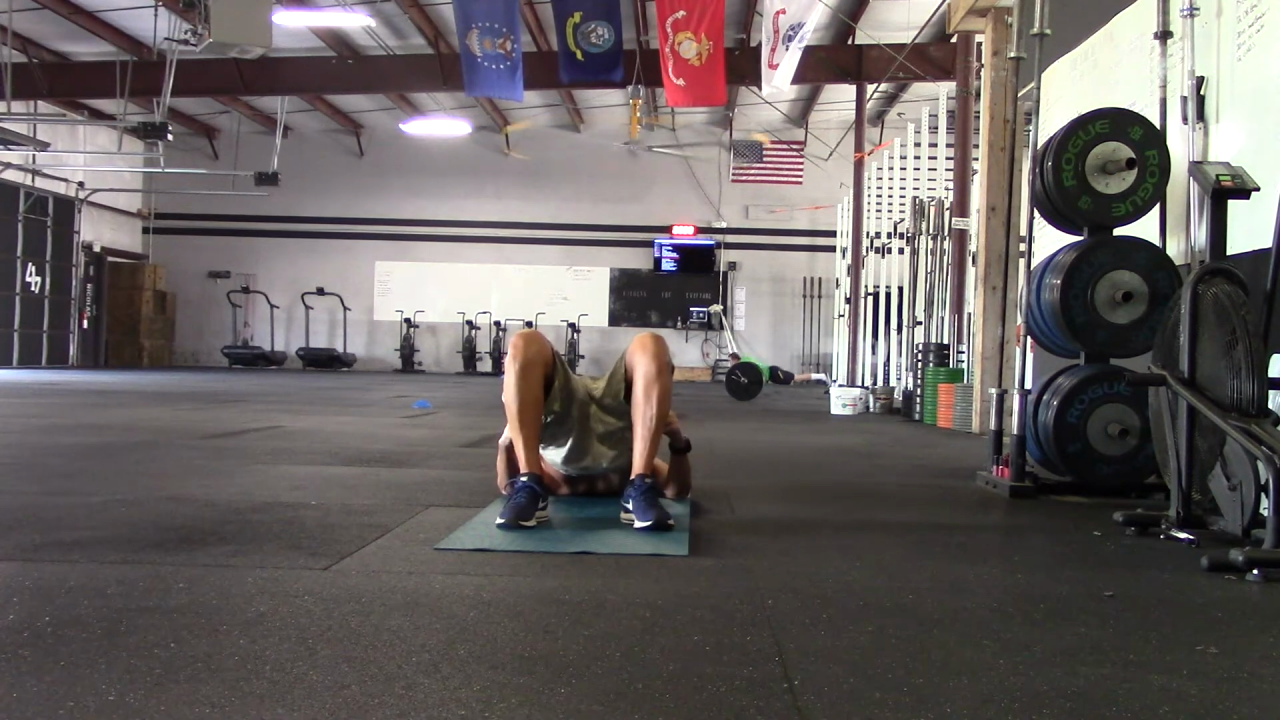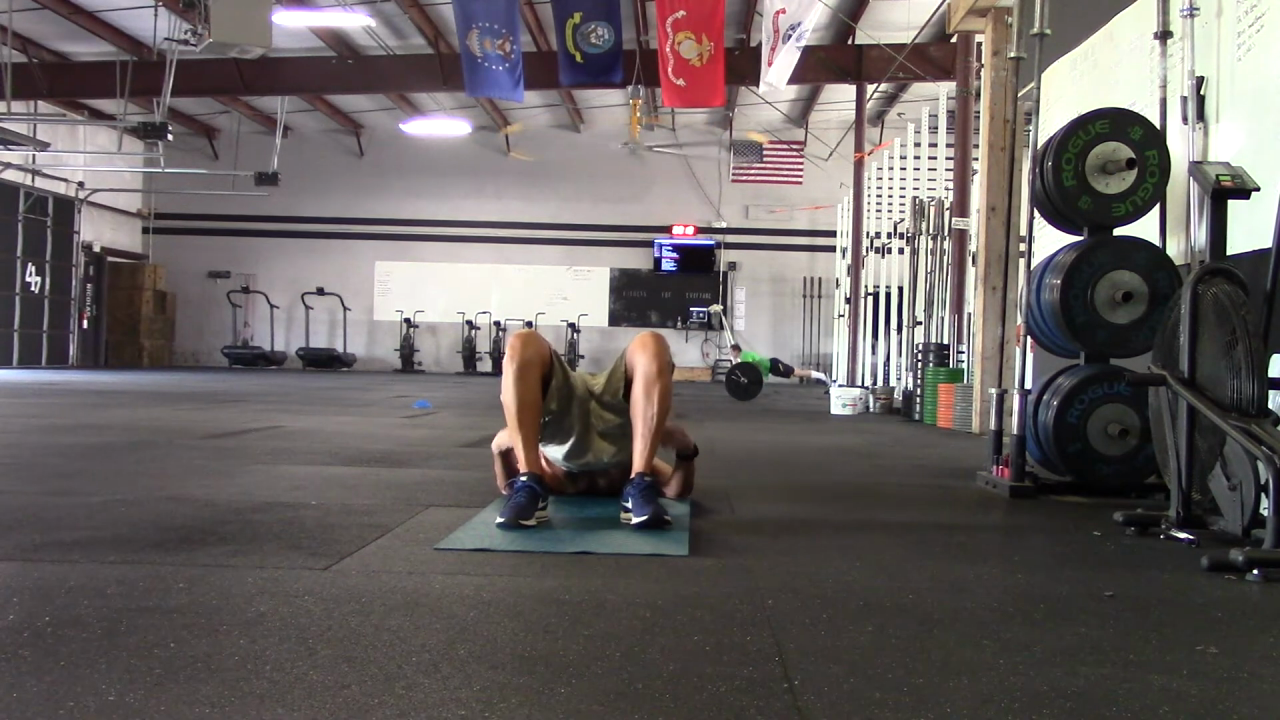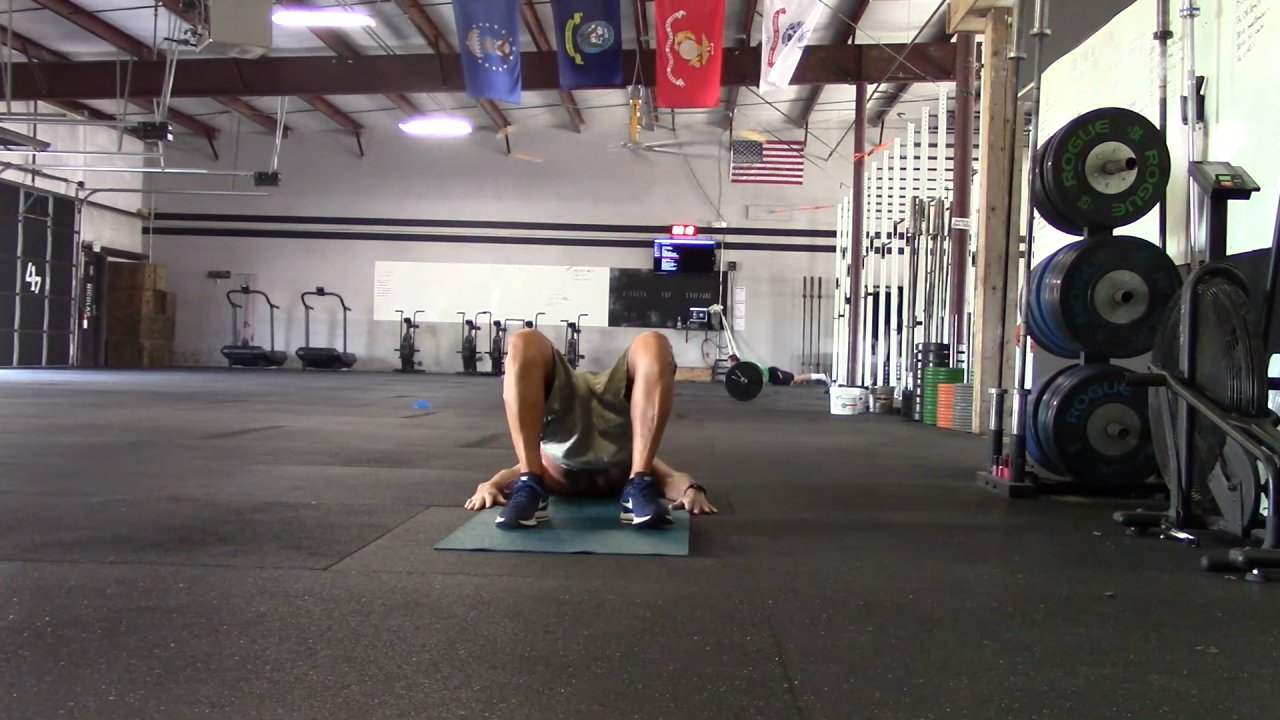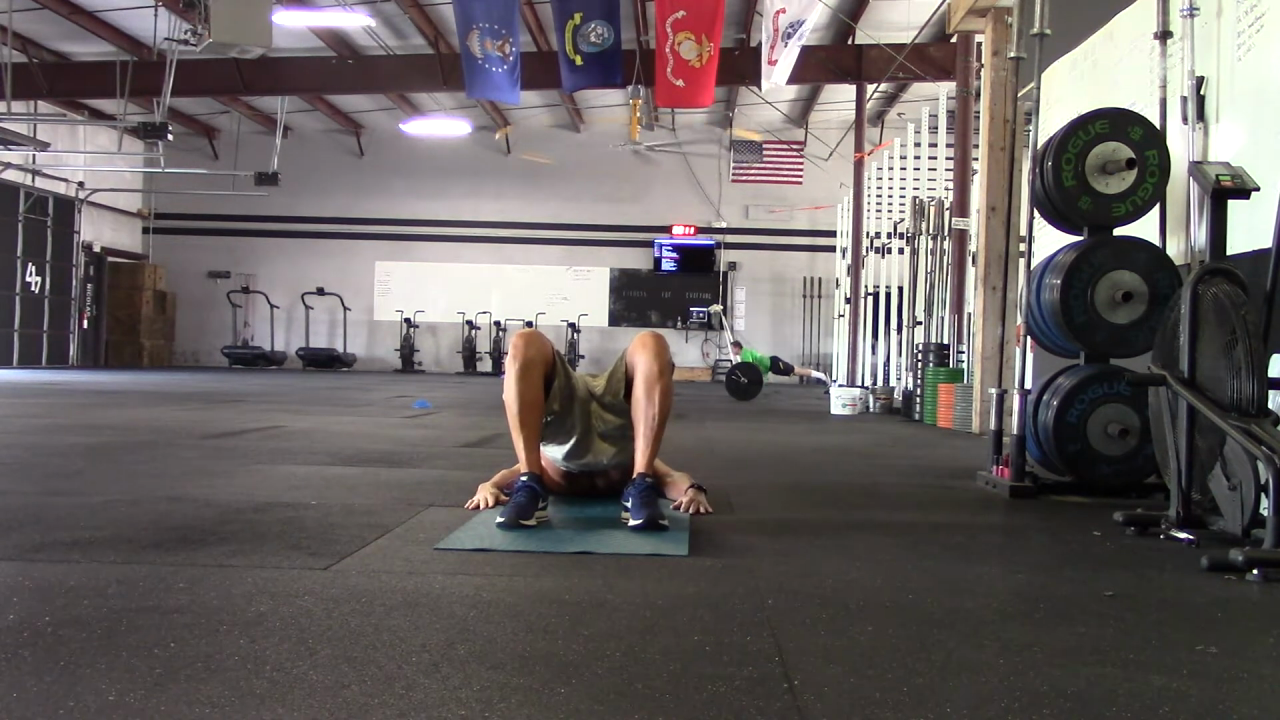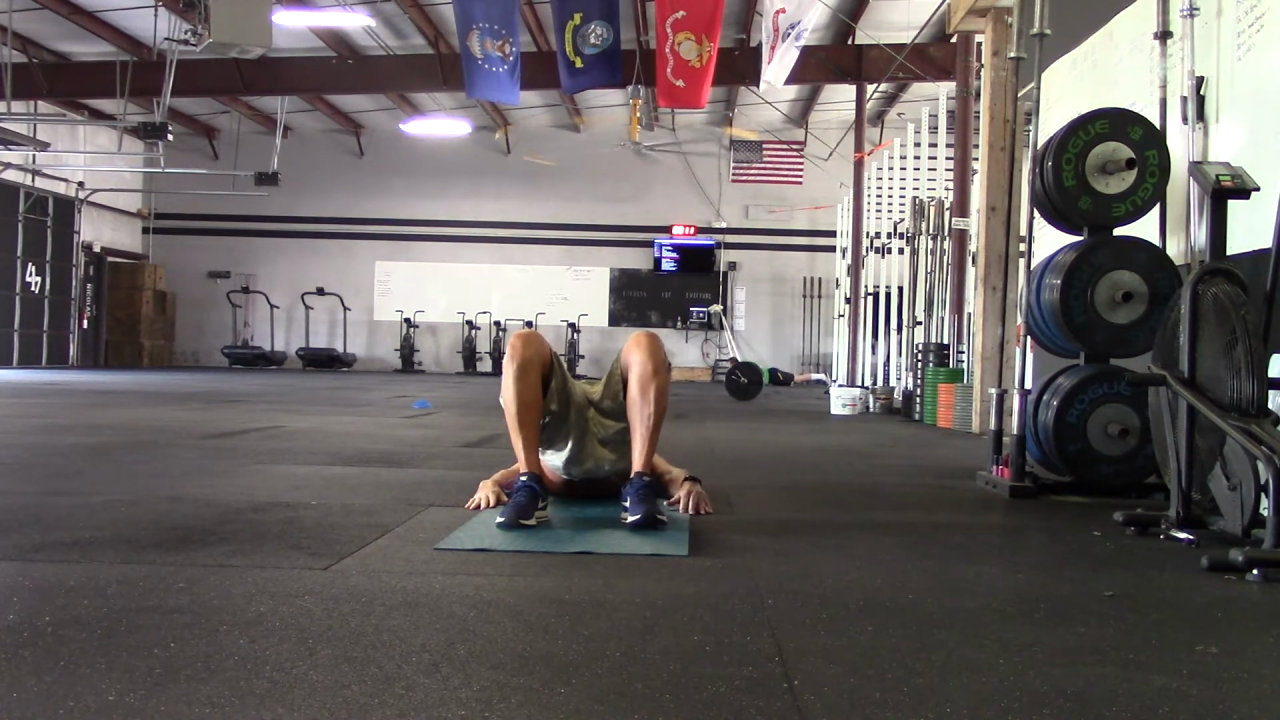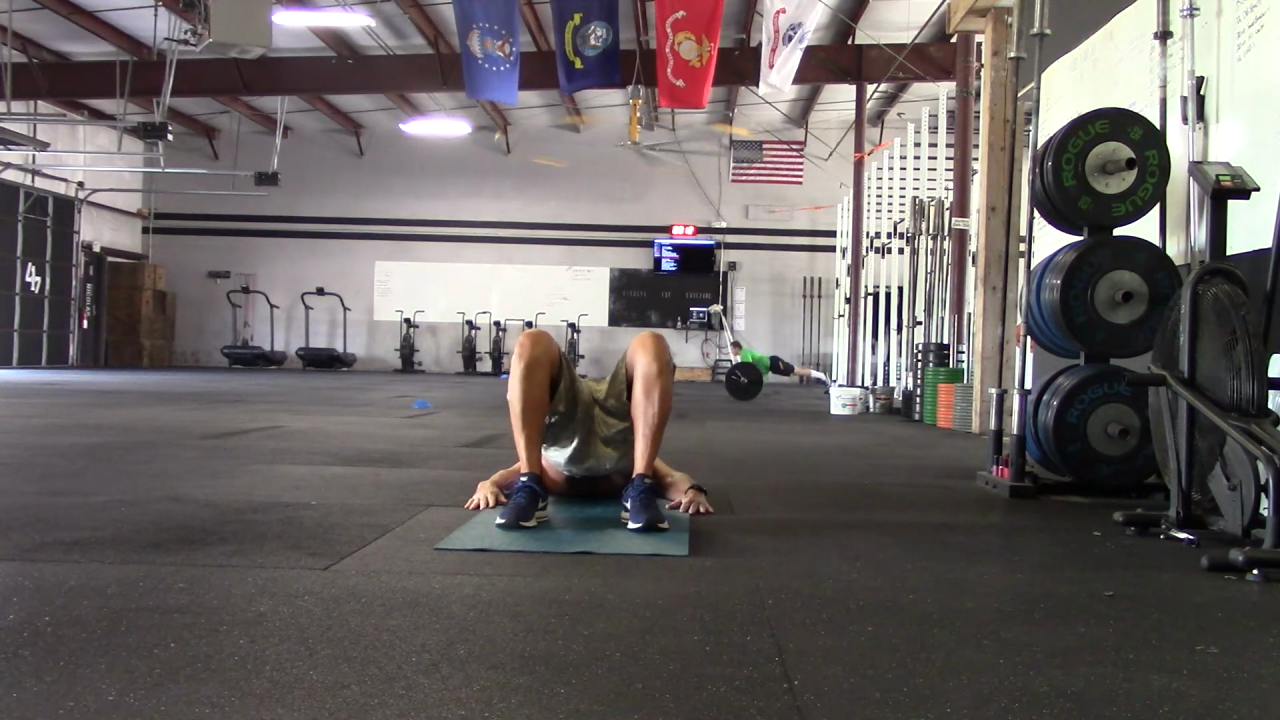
dt=0.5s
person 1, frame 1
left shoulder: (637, 454)
left elbow: (678, 491)
right elbow: (508, 487)
left wrist: (678, 441)
right wrist: (506, 441)
left ankle: (639, 487)
right ankle: (529, 487)
person 1, frame 2
left shoulder: (638, 454)
left elbow: (678, 490)
right elbow: (508, 486)
left wrist: (686, 451)
right wrist: (501, 448)
left ankle: (639, 487)
right ankle: (530, 487)
person 1, frame 3
left shoulder: (639, 456)
left elbow: (670, 477)
right elbow: (515, 472)
left wrist: (691, 490)
right wrist: (489, 484)
left hip: (620, 459)
right hip: (560, 465)
left knee: (652, 344)
right knee: (525, 342)
left ankle: (639, 487)
right ankle: (529, 488)
person 1, frame 4
left shoulder: (639, 456)
left elbow: (669, 476)
right elbow: (518, 470)
left wrist: (692, 489)
right wrist: (490, 485)
left hip: (619, 466)
right hip: (562, 471)
left knee: (650, 344)
right knee: (525, 343)
left ankle: (640, 487)
right ankle: (530, 488)
person 1, frame 5
left shoulder: (637, 453)
left elbow: (669, 474)
right elbow: (517, 470)
left wrist: (688, 482)
right wrist: (490, 482)
left knee: (645, 343)
right knee: (524, 343)
left ankle: (638, 487)
right ankle: (529, 488)
person 1, frame 6
left shoulder: (638, 452)
left elbow: (671, 477)
right elbow: (516, 470)
left wrist: (690, 490)
right wrist: (489, 484)
left knee: (650, 345)
right knee: (533, 343)
left ankle: (640, 489)
right ankle: (530, 488)
